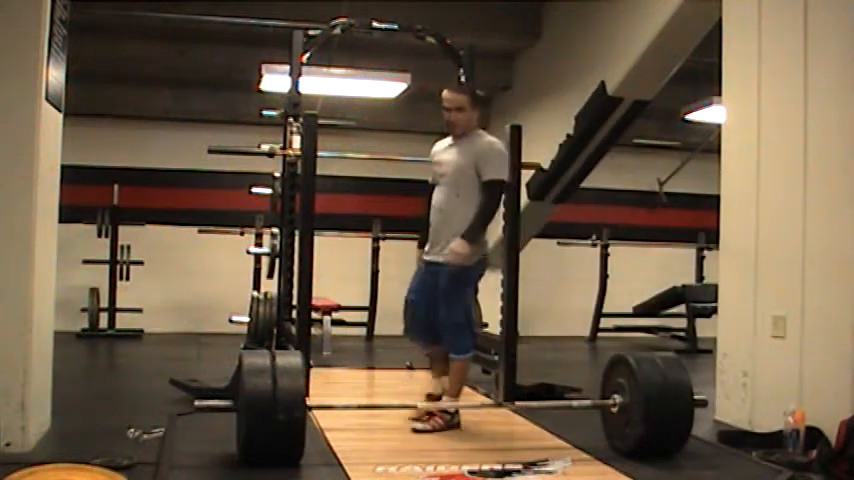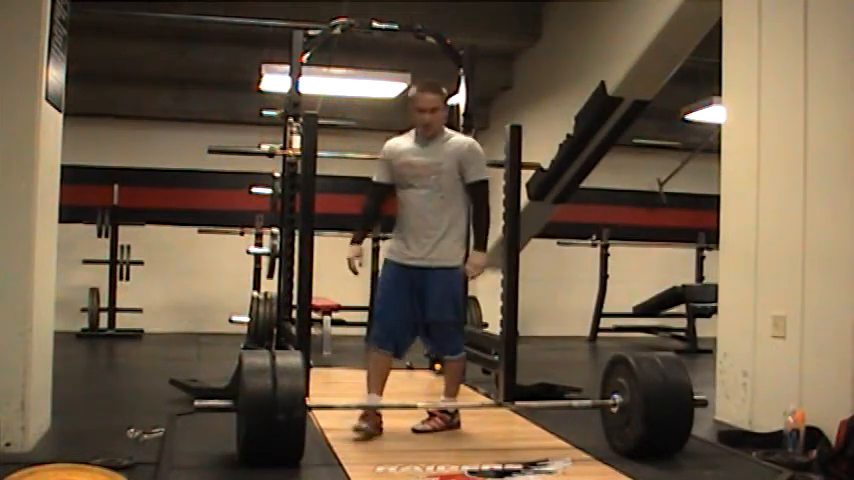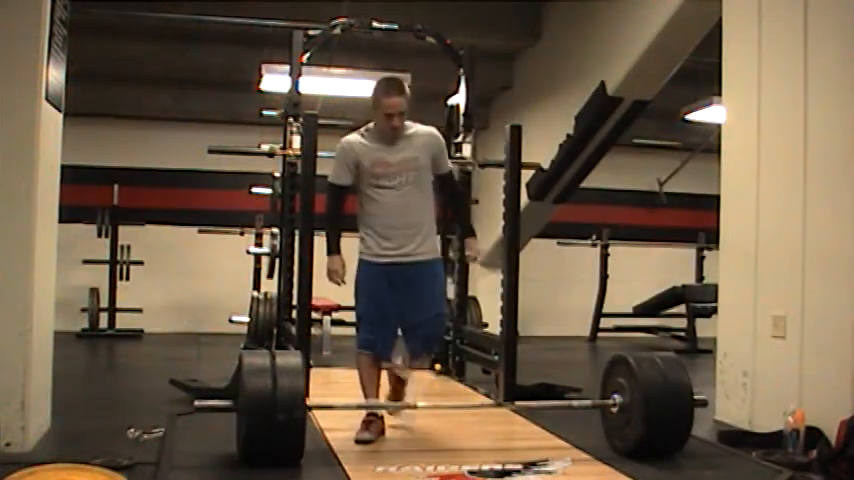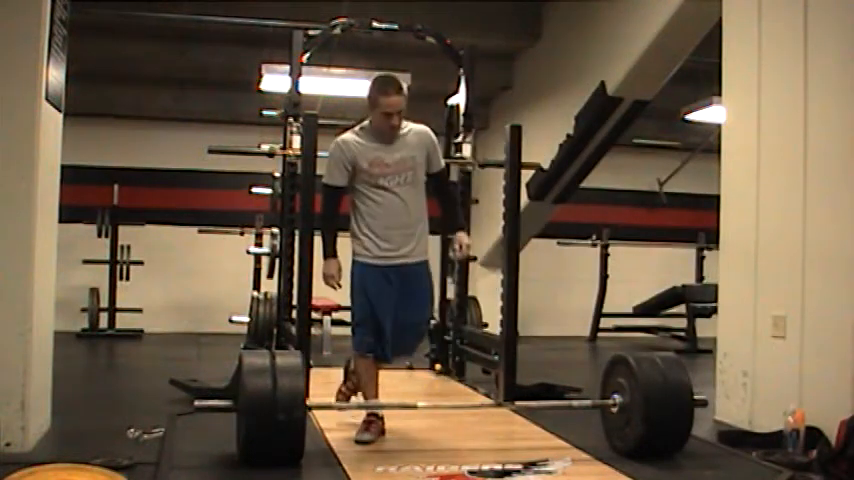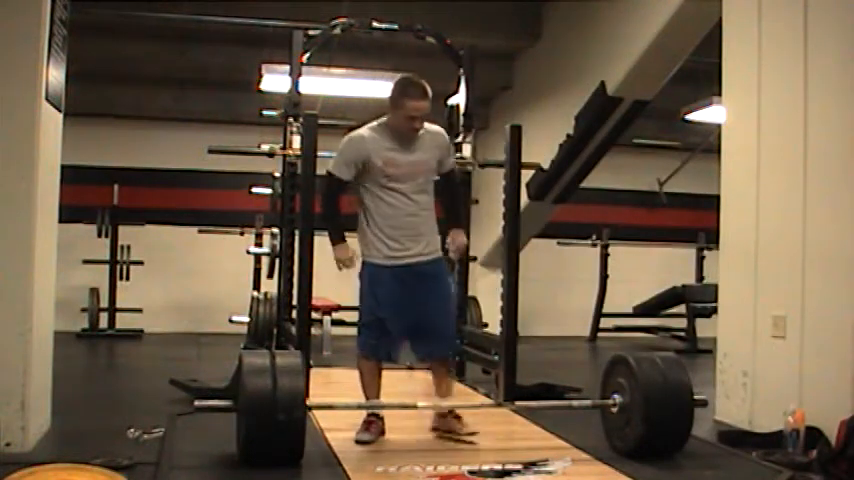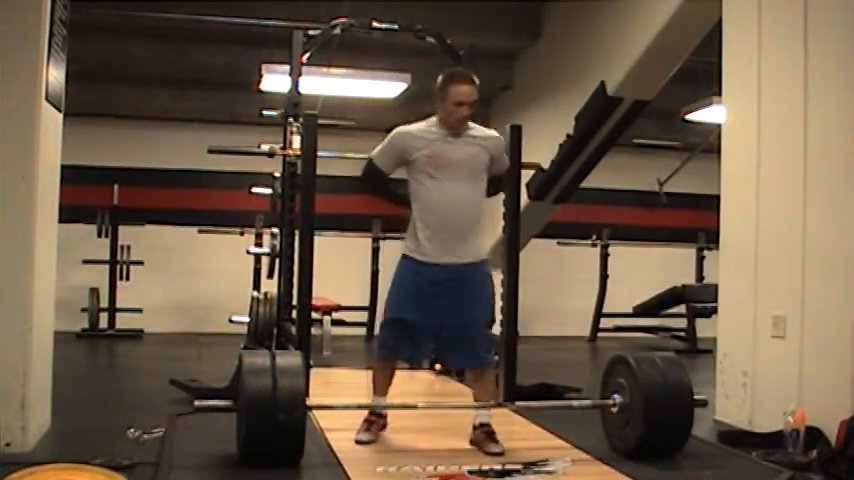
dt=0.4s
person 1, frame 1
left shoulder: (488, 149)
right shoulder: (439, 149)
left elbow: (491, 200)
left wrist: (467, 239)
right wrist: (423, 244)
left hip: (462, 256)
right hip: (434, 255)
left knee: (455, 329)
right knee: (417, 321)
left ankle: (449, 408)
right ankle: (440, 386)
person 1, frame 2
left shoulder: (465, 149)
right shoulder: (393, 149)
left elbow: (480, 201)
right elbow: (376, 199)
left wrist: (479, 249)
right wrist: (358, 240)
left hip: (445, 263)
right hip: (399, 259)
left knee: (448, 337)
right knee: (383, 331)
left ankle: (448, 409)
right ankle: (372, 410)
person 1, frame 3
left shoulder: (430, 139)
right shoulder: (352, 147)
left elbow: (450, 189)
right elbow: (335, 201)
left wrist: (469, 234)
right wrist: (333, 252)
left hip: (424, 257)
right hip: (375, 260)
left knee: (428, 331)
right knee: (370, 337)
left ankle: (402, 374)
right ankle: (373, 414)
person 1, frame 4
left shoulder: (423, 137)
right shoulder: (347, 146)
left elbow: (442, 186)
right elbow: (330, 204)
left wrist: (458, 228)
right wrist: (329, 256)
left hip: (415, 258)
right hip: (370, 261)
left knee: (409, 335)
right knee: (367, 338)
left ankle: (356, 373)
right ankle: (373, 414)
person 1, frame 5
left shoulder: (438, 139)
right shoulder: (361, 142)
left elbow: (450, 183)
right elbow: (331, 193)
left wrist: (457, 227)
right wrist: (338, 242)
left hip: (429, 258)
right hip: (381, 261)
left knee: (442, 336)
right knee: (373, 340)
left ankle: (444, 411)
right ankle: (374, 414)
person 1, frame 6
left shoulder: (491, 142)
right shoulder: (408, 137)
left elbow: (500, 181)
right elbow: (371, 175)
right wrist: (408, 199)
left hip: (471, 263)
right hip: (420, 260)
left knee: (478, 346)
right knee: (392, 338)
left ankle: (482, 424)
right ankle: (377, 413)
